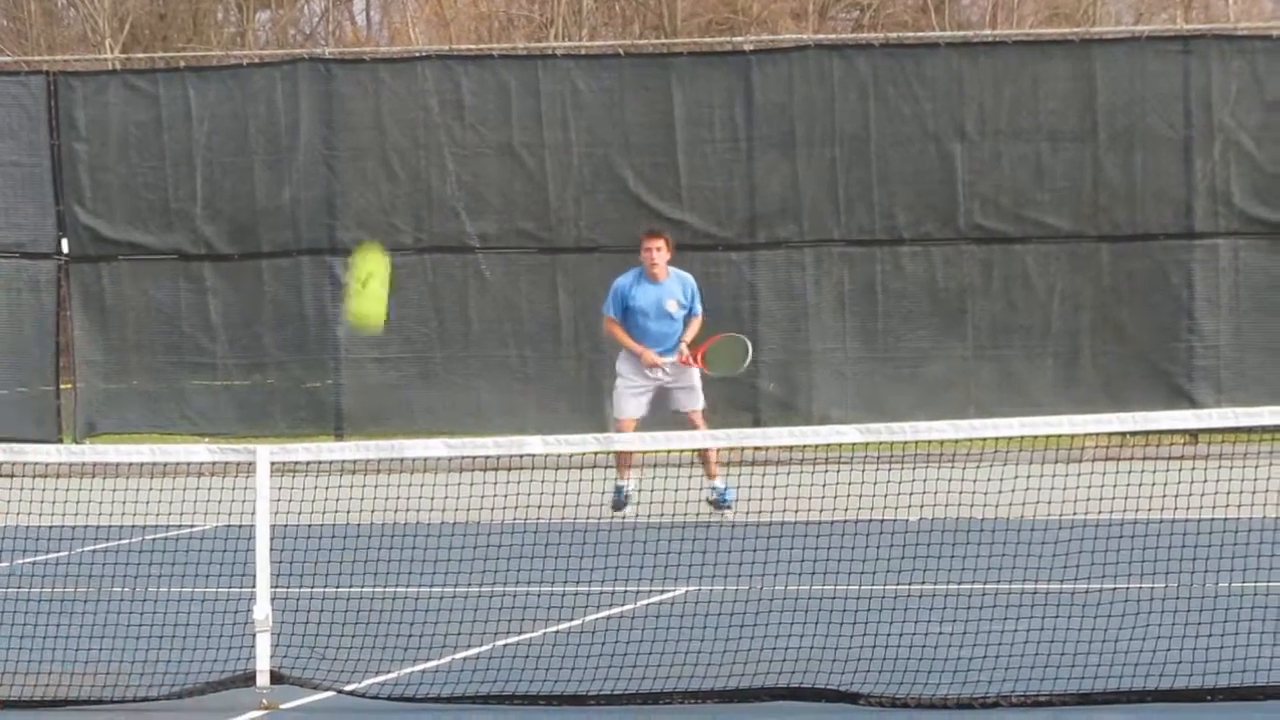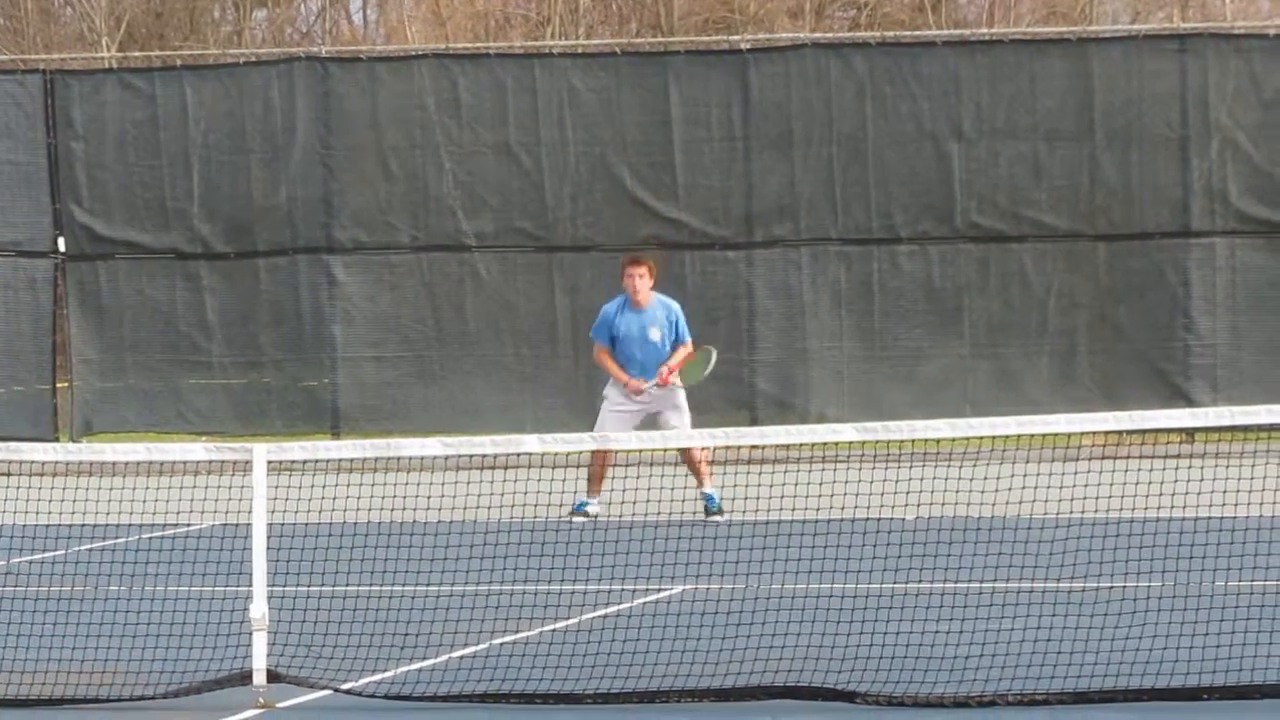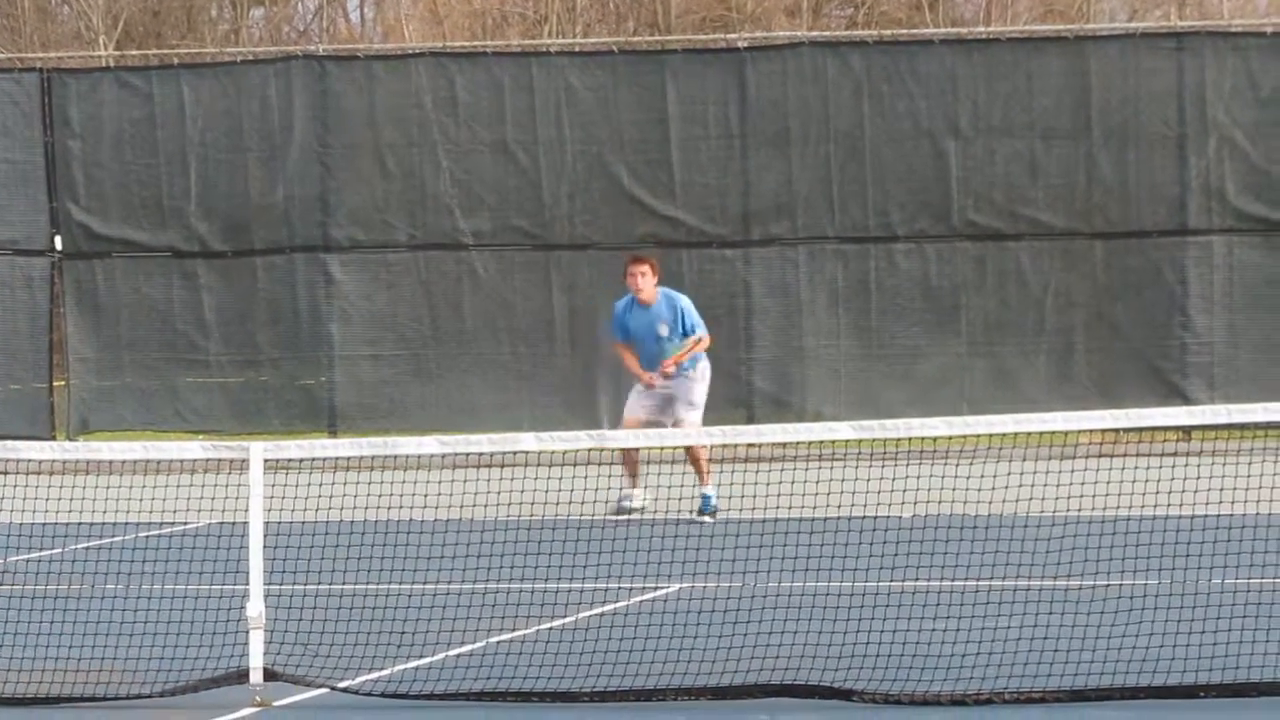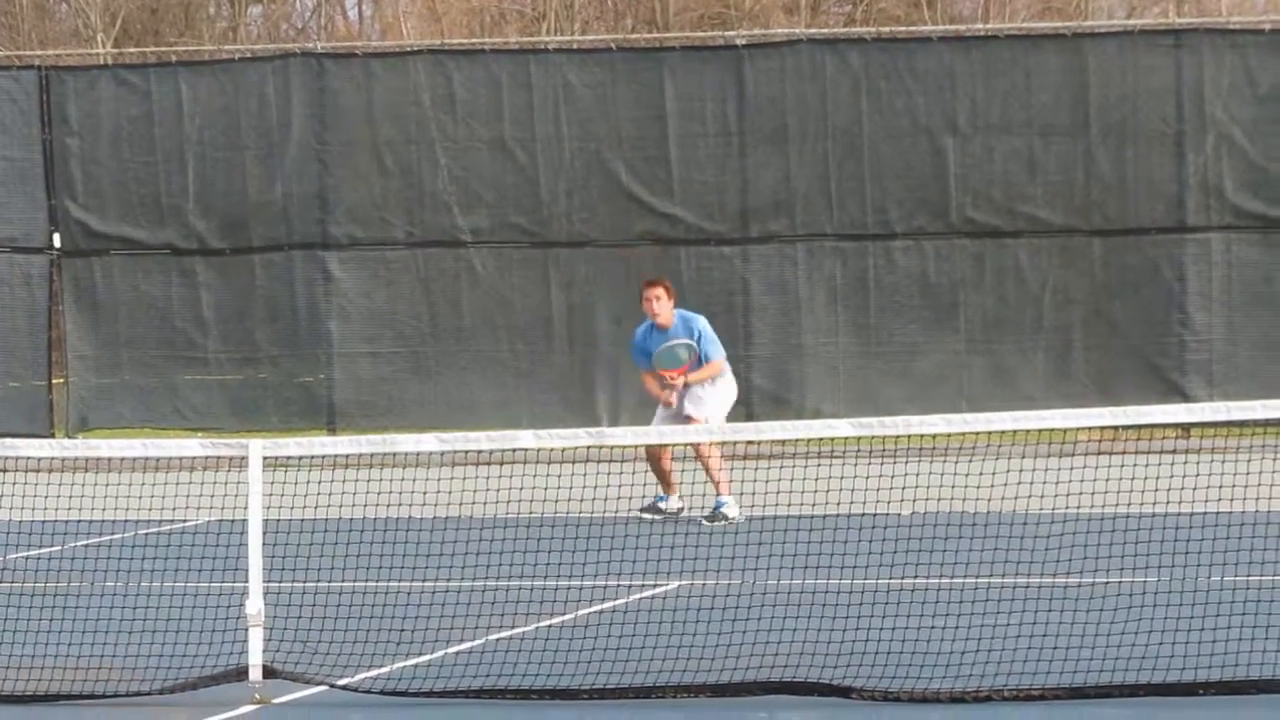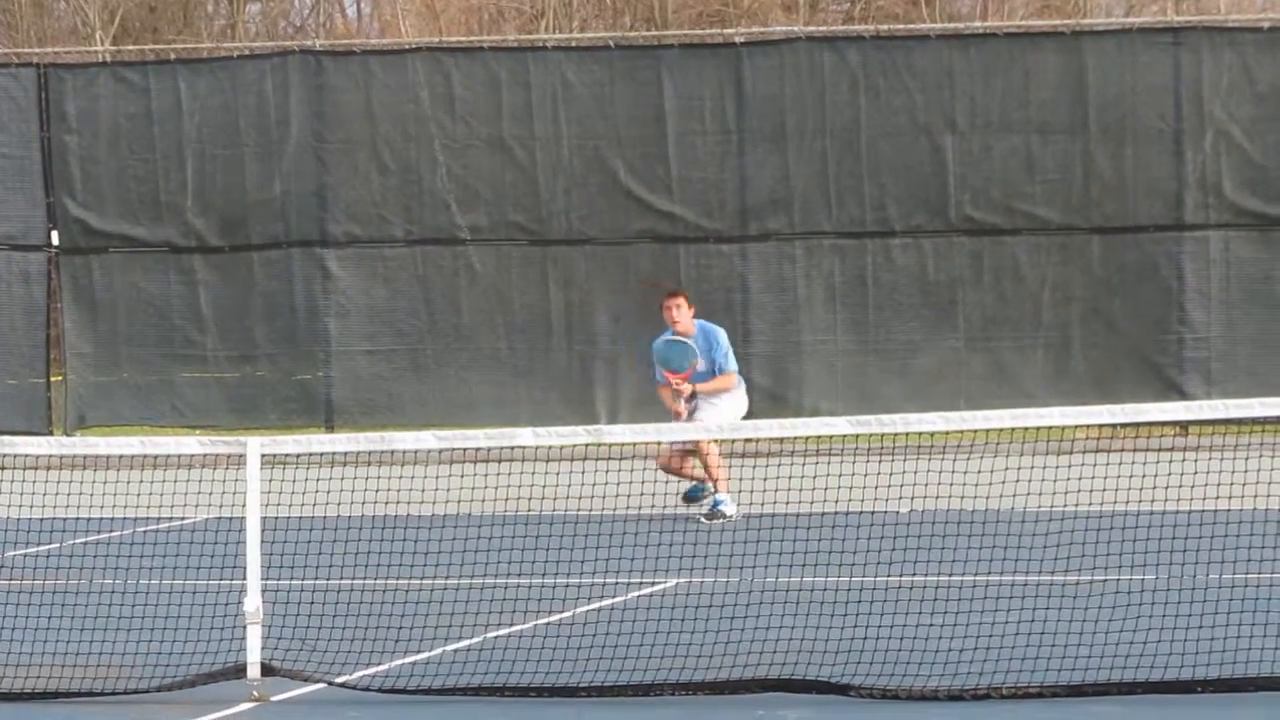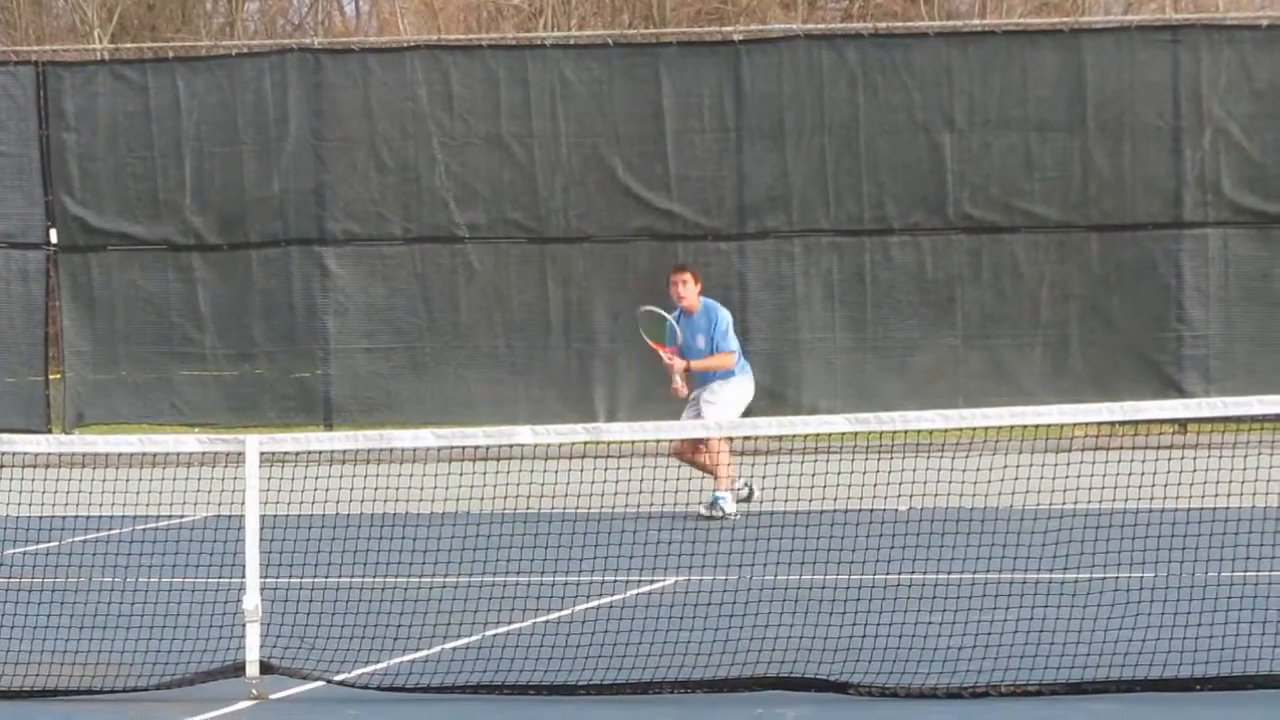
dt=0.2s
person 1, frame 1
left shoulder: (685, 282)
right shoulder: (624, 285)
left elbow: (696, 317)
right elbow: (610, 324)
left wrist: (685, 342)
right wrist: (640, 351)
left hip: (677, 362)
right hip: (637, 364)
left knee: (696, 421)
right knee: (624, 427)
left ankle: (716, 487)
right ankle: (623, 484)
person 1, frame 2
left shoulder: (670, 309)
right shoulder: (610, 312)
left elbow: (685, 346)
right elbow: (600, 353)
left wrist: (669, 367)
right wrist: (625, 380)
left hip: (664, 385)
right hip: (625, 387)
right knee: (602, 445)
left ankle: (708, 493)
right ankle: (591, 500)
person 1, frame 3
left shoulder: (678, 303)
right shoulder: (622, 309)
left elbow: (703, 339)
right elbow: (623, 347)
left wrist: (677, 360)
right wrist: (641, 374)
left hip: (689, 373)
right hip: (652, 378)
right knee: (628, 429)
left ankle: (707, 493)
right ankle: (634, 492)
person 1, frame 4
left shoulder: (695, 324)
right shoulder: (642, 336)
left elbow: (717, 365)
right elbow: (648, 374)
left wrist: (684, 380)
right wrist: (661, 395)
left hip: (714, 384)
right hip: (678, 391)
right knee: (654, 447)
left ankle: (726, 502)
right ankle: (671, 499)
person 1, frame 5
left shoulder: (715, 335)
left elbow: (730, 380)
right elbow: (664, 387)
left wrist: (693, 388)
right wrist: (674, 406)
left hip: (727, 395)
right hip: (693, 402)
right knee: (668, 462)
left ankle: (724, 501)
right ankle: (704, 481)
person 1, frame 6
left shoulder: (717, 314)
right shoulder: (674, 321)
left elbow: (728, 359)
right elbow: (677, 365)
left wrist: (687, 365)
right wrist: (678, 383)
left hip: (734, 381)
right hip: (702, 387)
right knee: (681, 448)
left ankle: (724, 499)
right ankle: (733, 485)
